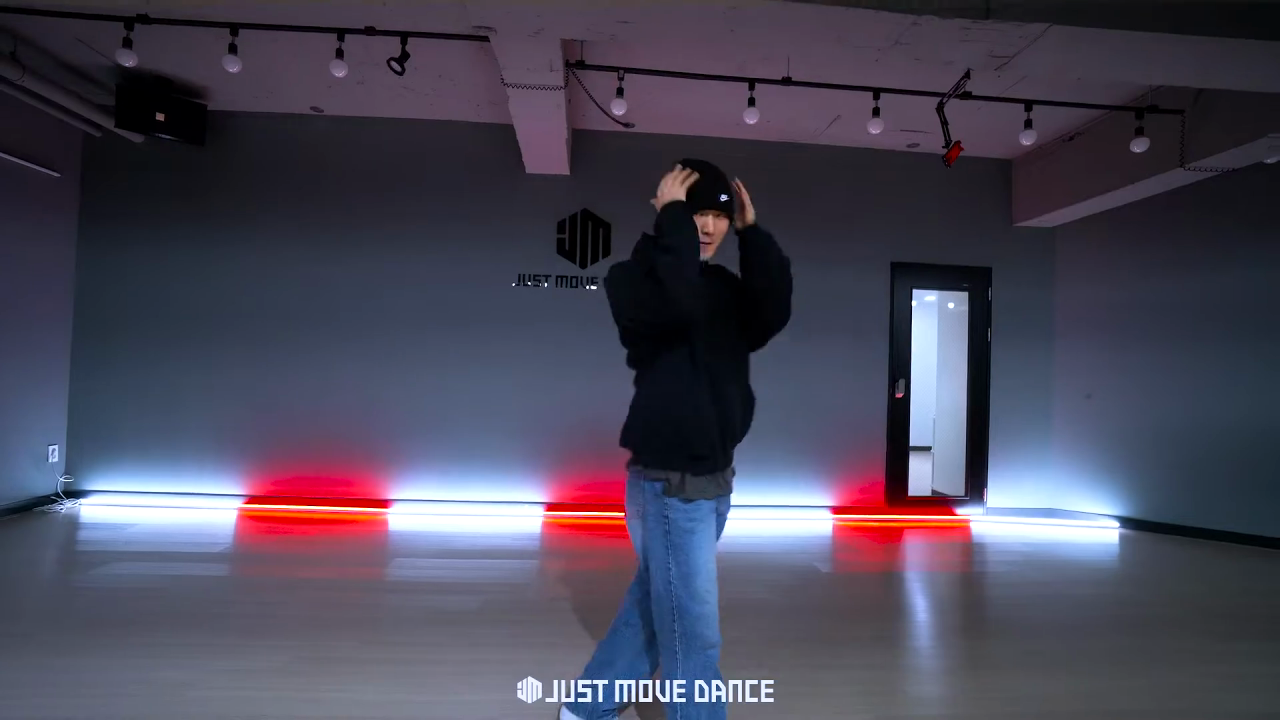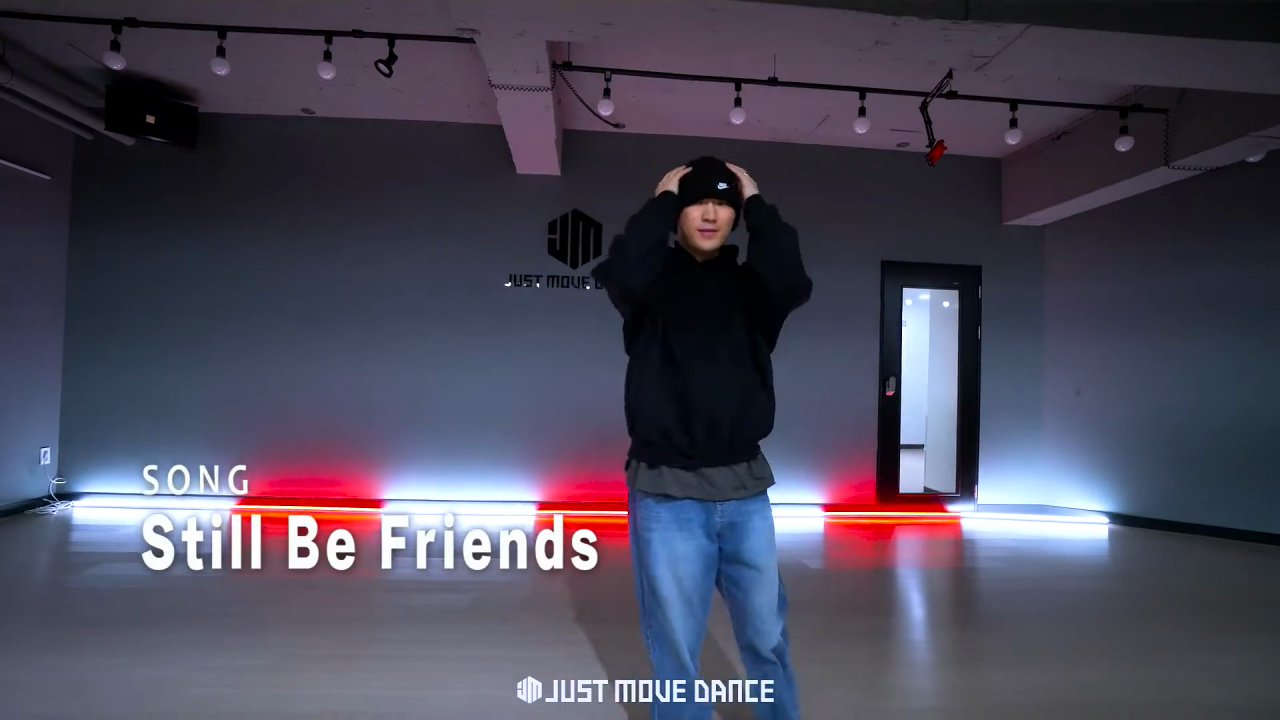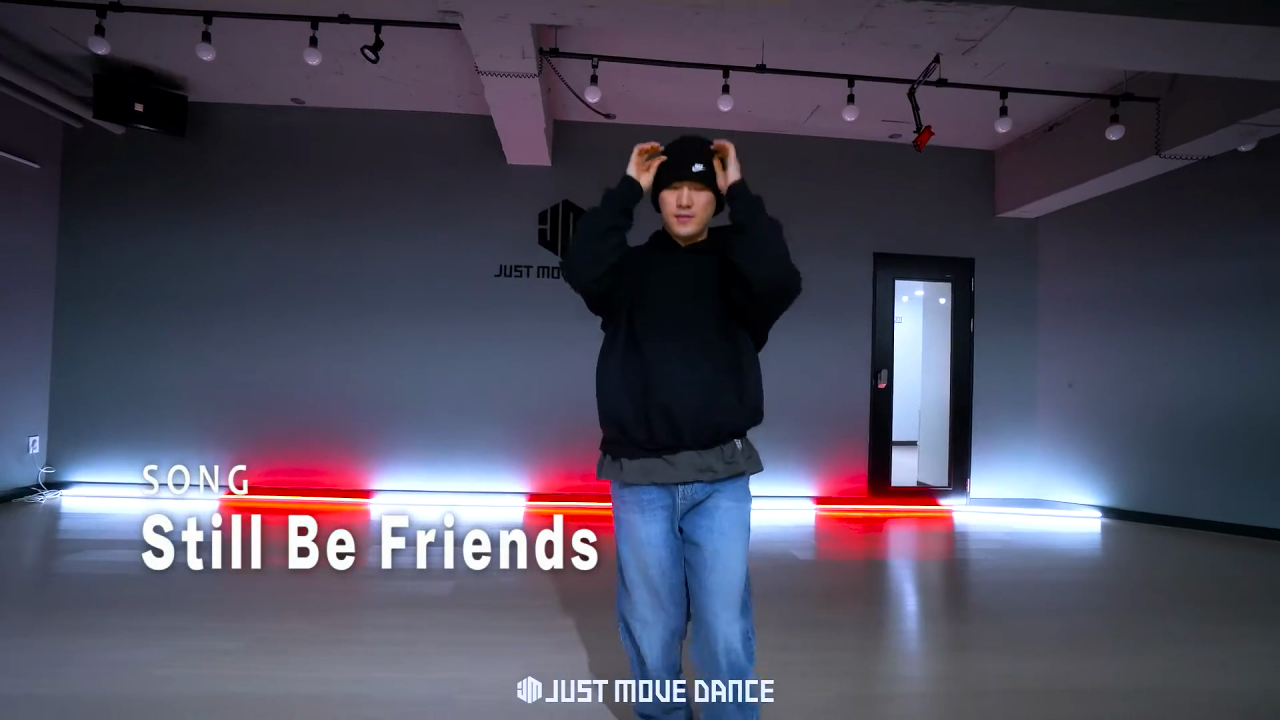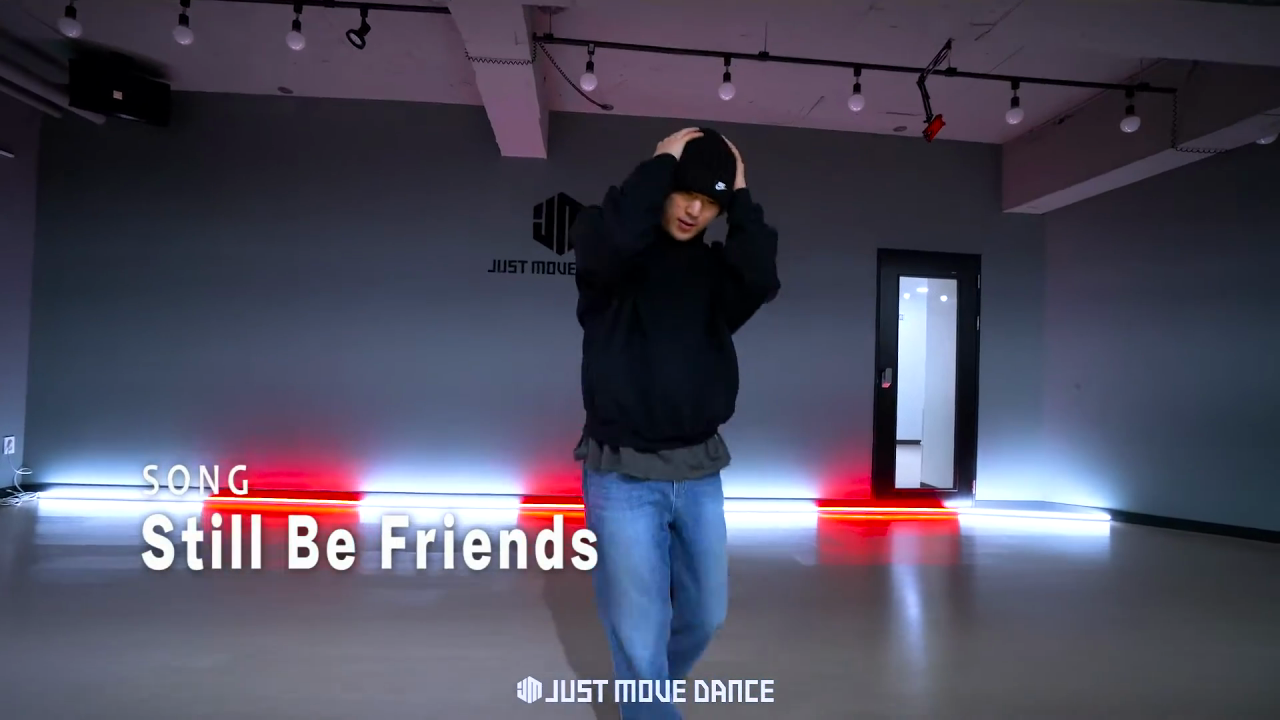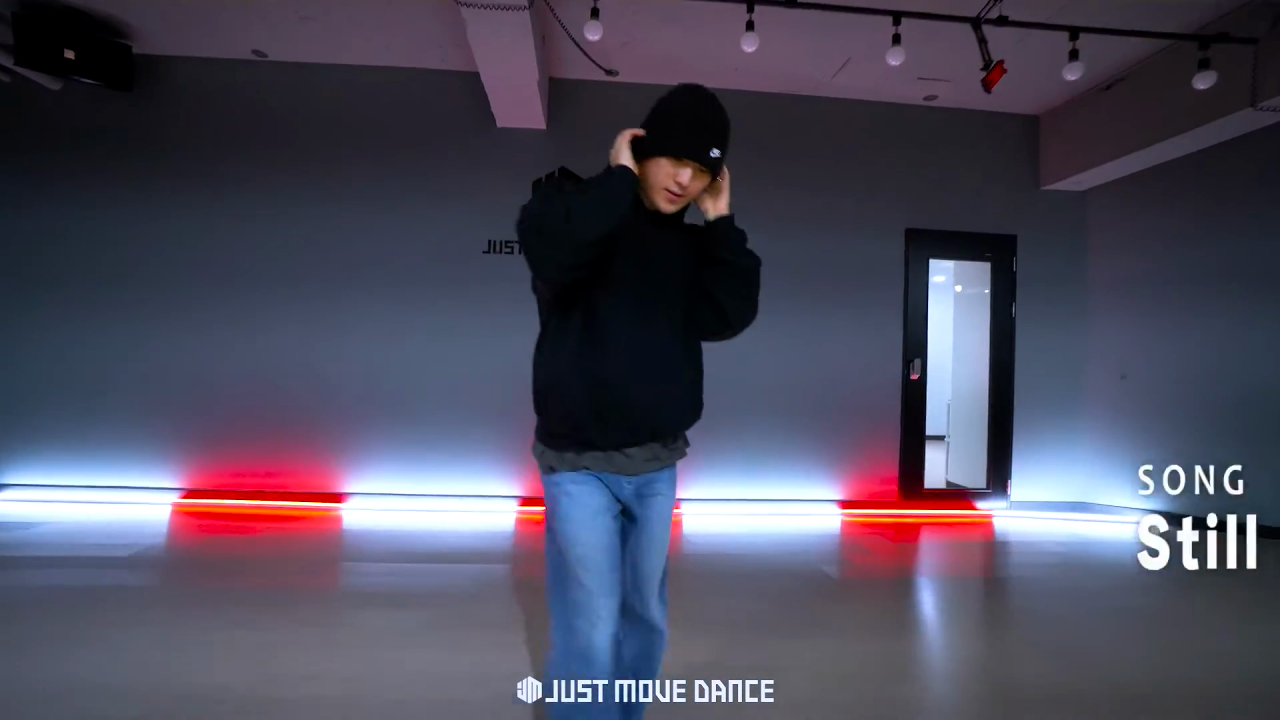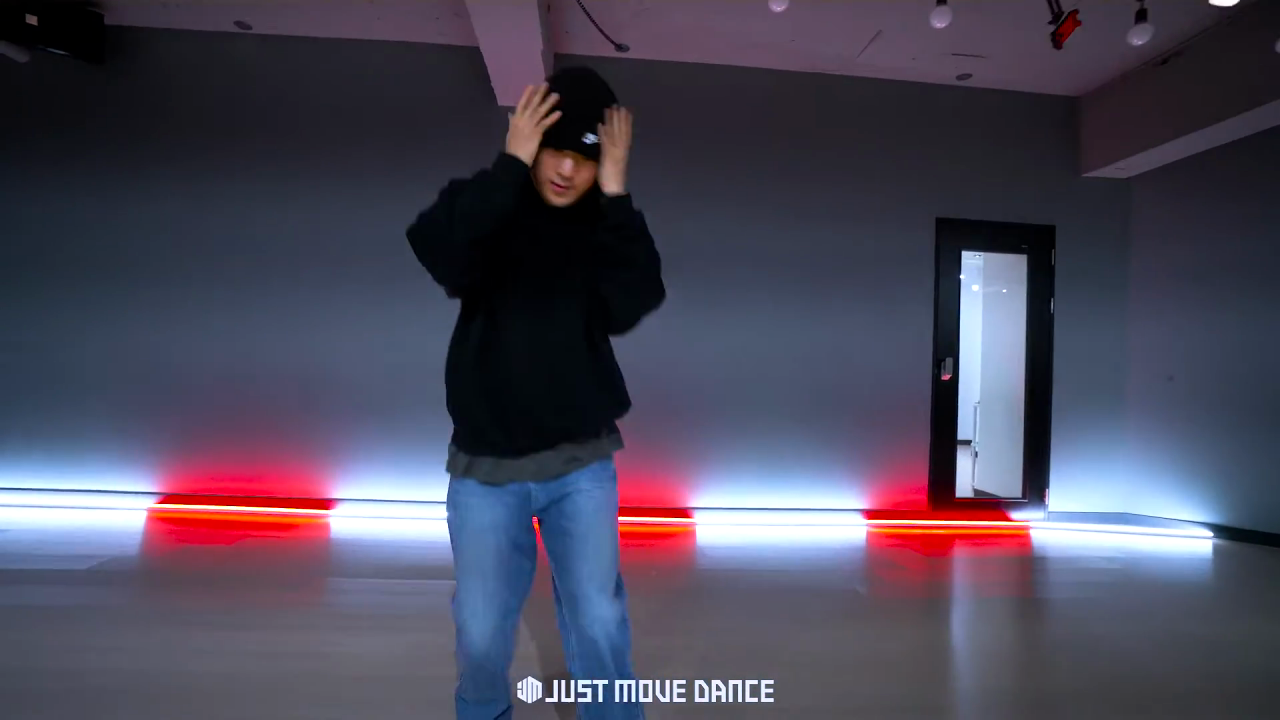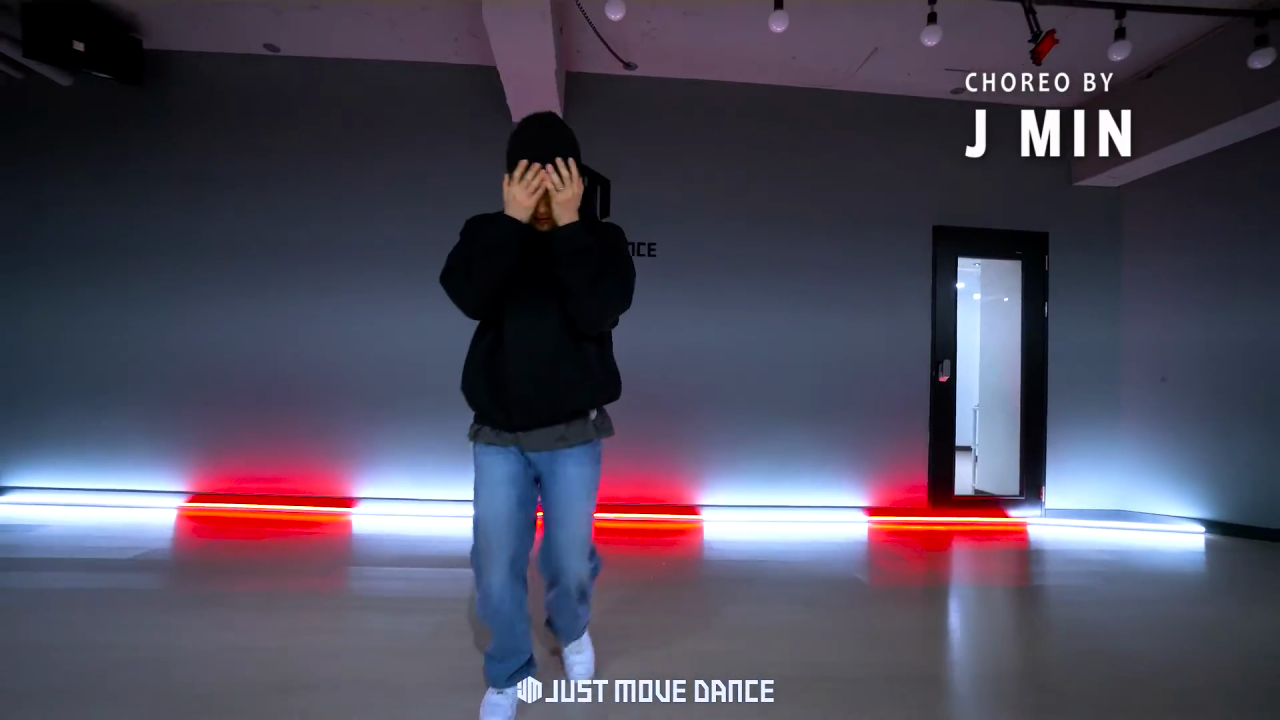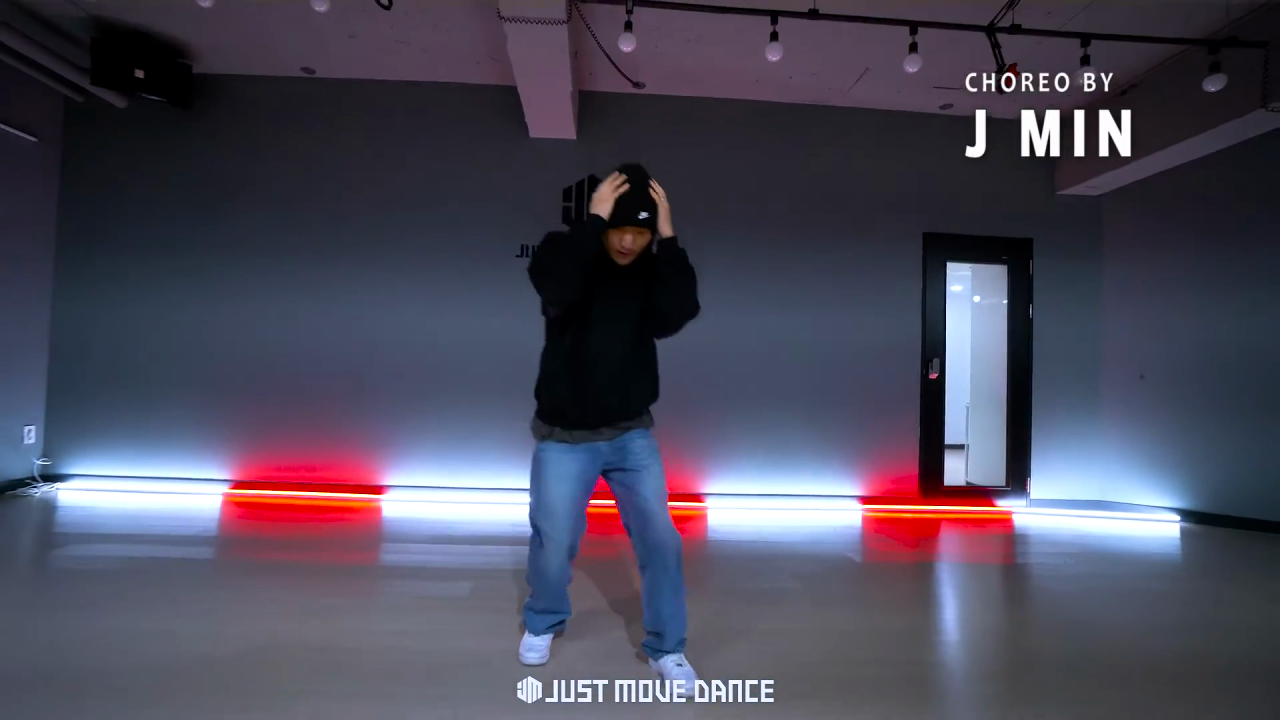
dt=0.5s
person 1, frame 1
left shoulder: (722, 286)
right shoulder: (633, 279)
left elbow: (772, 314)
right elbow: (677, 303)
left wrist: (754, 231)
right wrist: (672, 215)
left hip: (711, 481)
right hip: (671, 485)
left knee: (650, 610)
right knee: (695, 635)
person 1, frame 2
left shoulder: (748, 286)
right shoulder: (651, 283)
left elbow: (791, 284)
right elbow: (624, 275)
left wrist: (755, 201)
right wrist: (663, 200)
left hip: (744, 489)
right hip: (667, 492)
left knee: (766, 634)
right knee: (677, 642)
person 1, frame 3
left shoulder: (735, 266)
right shoulder: (630, 268)
left elbow: (776, 283)
right elbow: (582, 268)
left wrist: (740, 190)
right wrist: (629, 187)
left hip: (720, 477)
right hip: (640, 478)
left knee: (726, 634)
right knee: (652, 631)
person 1, frame 4
left shoulder: (715, 267)
right shoulder: (610, 252)
left elbow: (761, 280)
right elbow: (613, 233)
left wrist: (741, 197)
right wrist: (662, 160)
left hip: (699, 467)
right hip: (622, 472)
left knee: (704, 614)
right knee: (640, 633)
person 1, frame 5
left shoulder: (694, 246)
right shoulder: (574, 210)
left elbow: (727, 318)
right elbow: (553, 256)
left wrist: (722, 219)
right wrist: (619, 178)
left hip: (656, 462)
right hip: (576, 461)
left knee: (644, 615)
right knee: (591, 630)
person 1, frame 6
left shoulder: (608, 231)
right shoulder: (483, 210)
left elbow: (625, 310)
right elbow: (443, 259)
left wrist: (616, 193)
right wrist: (510, 167)
left hip: (581, 465)
right hip: (485, 467)
left knee: (599, 622)
right knee: (481, 632)
person 1, frame 7
left shoulder: (601, 241)
right shoulder: (486, 235)
left elbow: (595, 313)
right elbow: (469, 297)
left wrist: (571, 225)
right wrist: (510, 220)
left hip: (574, 436)
right hip: (498, 438)
left knee: (568, 563)
right knee: (497, 563)
left ankle: (571, 632)
person 1, frame 8
left shoulder: (652, 273)
right shoulder: (564, 252)
left elbow: (676, 314)
right elbow: (558, 292)
left wrist: (668, 239)
right wrist: (593, 219)
left hip: (630, 432)
right hip: (564, 435)
left knee: (661, 539)
right knee: (554, 546)
left ankle: (665, 647)
right ankle: (543, 622)
